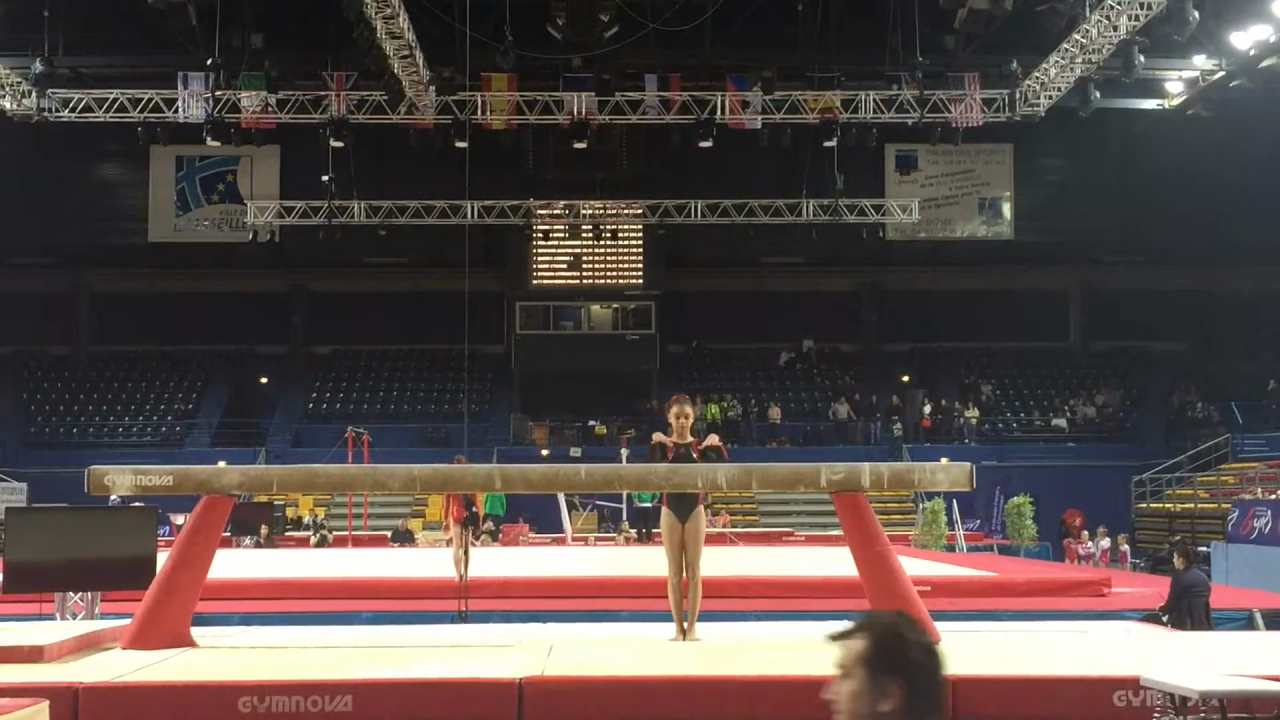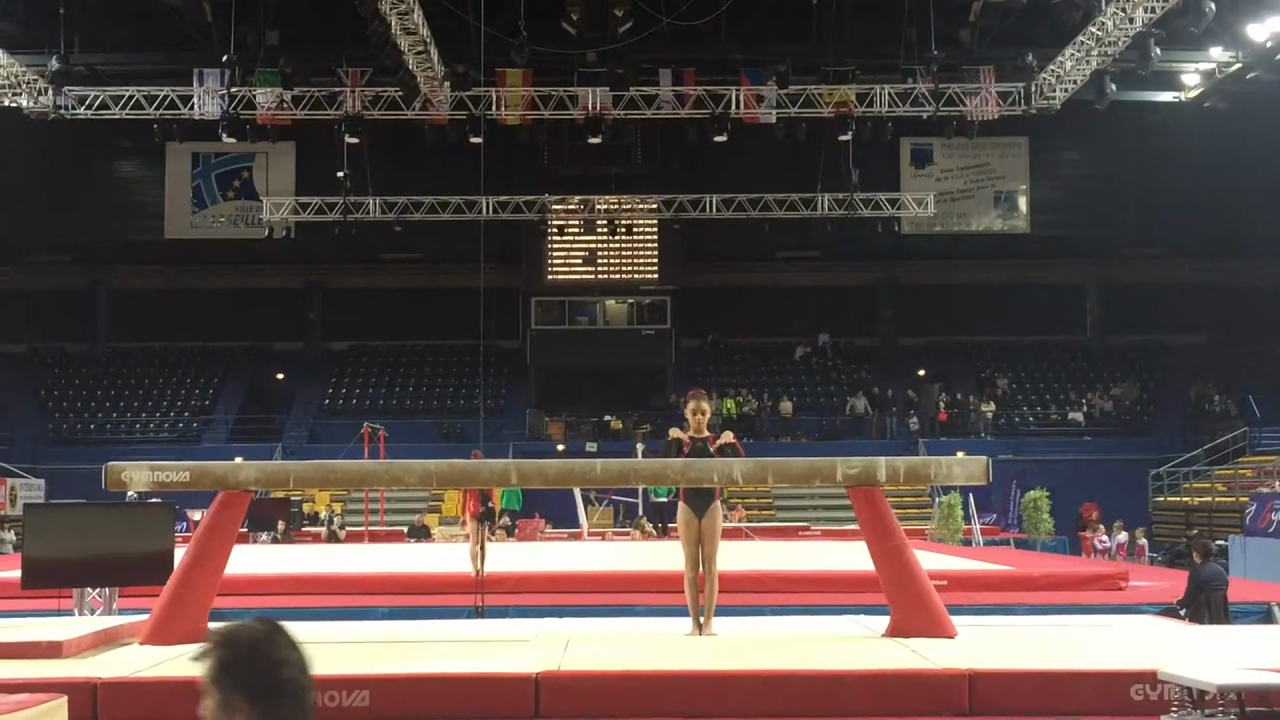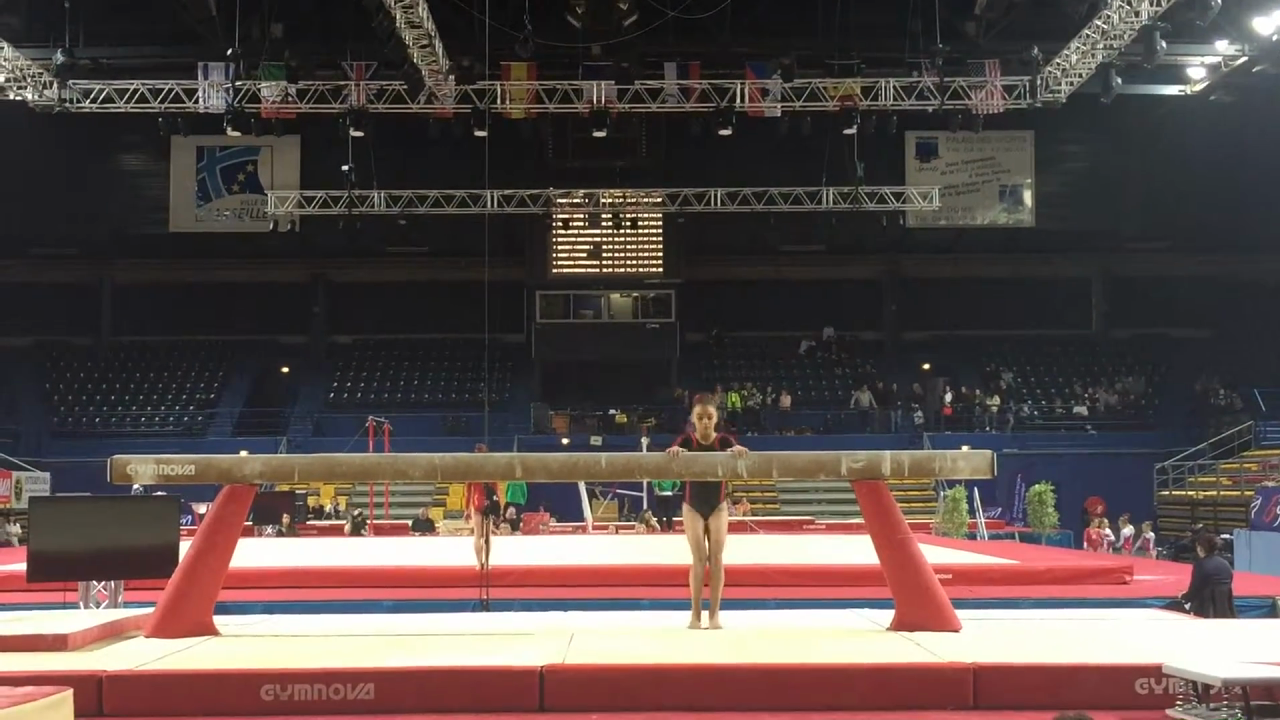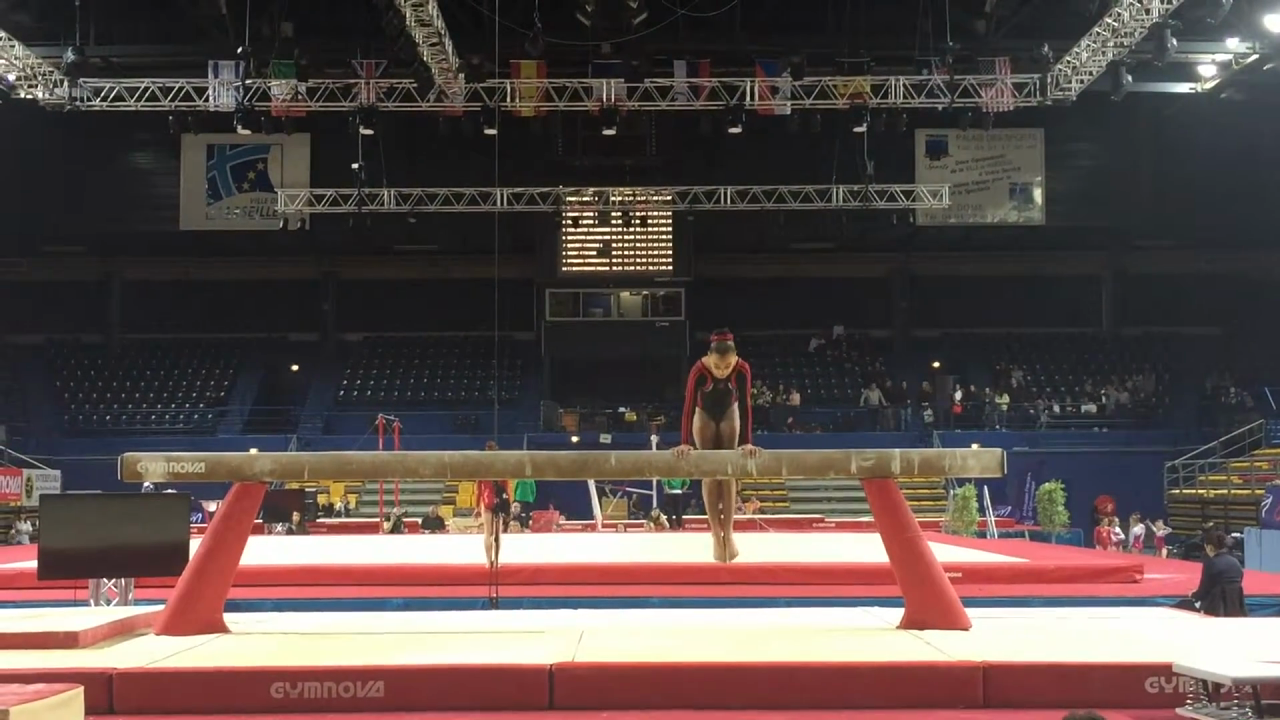
dt=1s
person 1, frame 1
left shoulder: (701, 446)
right shoulder: (663, 445)
left wrist: (717, 445)
right wrist: (655, 443)
left hip: (694, 510)
right hip: (670, 511)
left knee: (693, 570)
right knee: (674, 571)
left ankle: (691, 627)
right ankle: (679, 628)
person 1, frame 2
left shoulder: (717, 441)
right shoulder: (679, 440)
left wrist: (732, 440)
right wrist: (671, 439)
left hip: (711, 505)
right hip: (687, 506)
left knee: (710, 565)
right knee: (691, 566)
left ankle: (708, 622)
right ankle: (695, 622)
person 1, frame 3
left shoulder: (724, 441)
right shoulder: (687, 441)
left elbow: (737, 457)
right elbow: (674, 454)
left wrist: (738, 449)
right wrist: (674, 450)
left hip: (717, 508)
right hip: (693, 508)
left knee: (716, 558)
right knee: (699, 558)
left ankle: (714, 614)
right ankle: (696, 613)
person 1, frame 4
left shoulder: (742, 369)
right shoulder: (698, 371)
left elbow: (745, 405)
right elbow: (689, 406)
left wrist: (746, 443)
right wrist: (685, 443)
left hip: (729, 412)
right hip: (704, 414)
left ankle: (728, 532)
right ankle: (716, 533)
